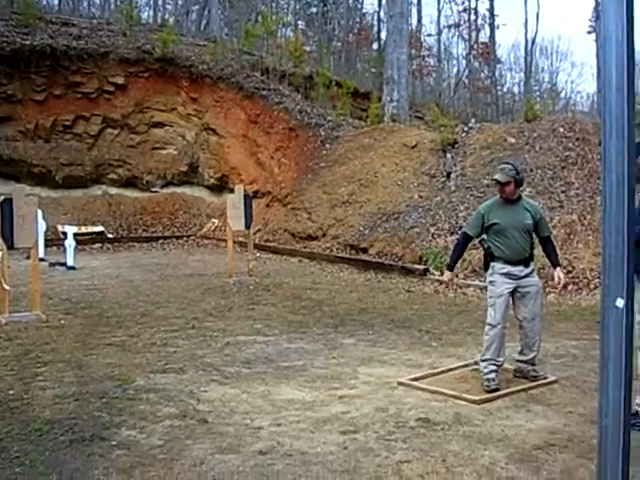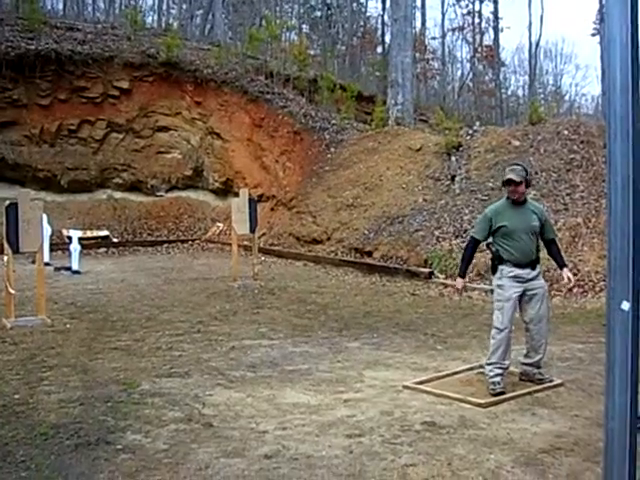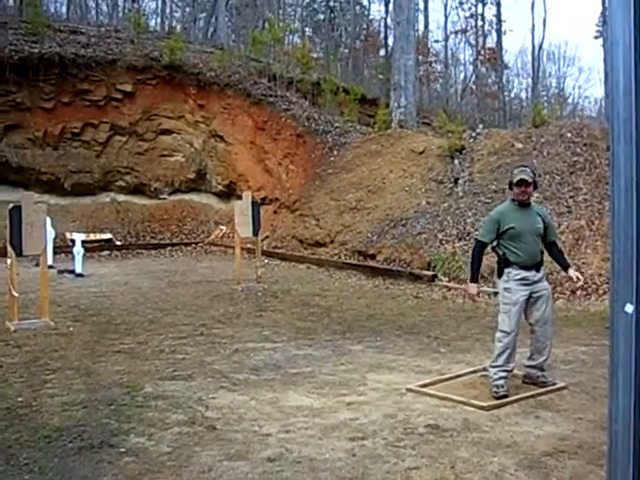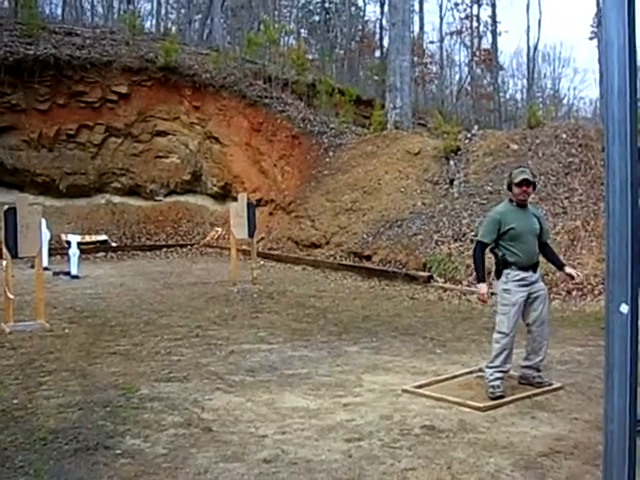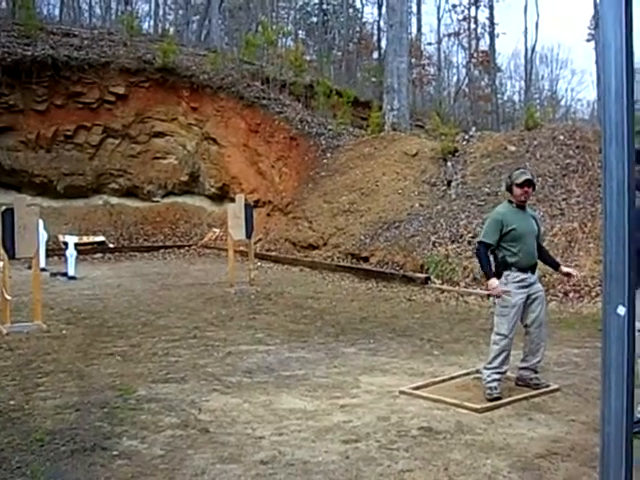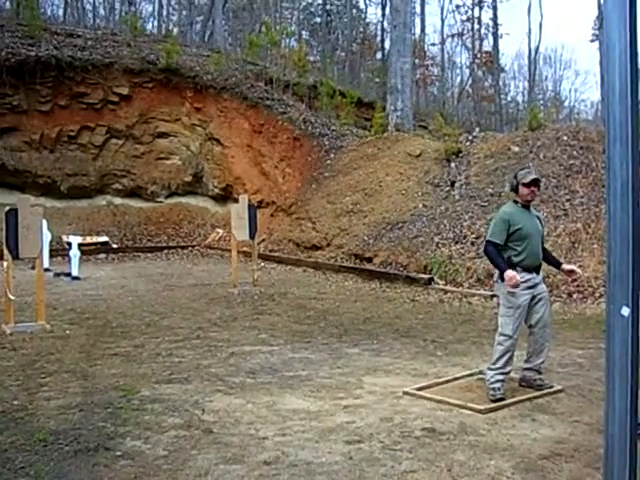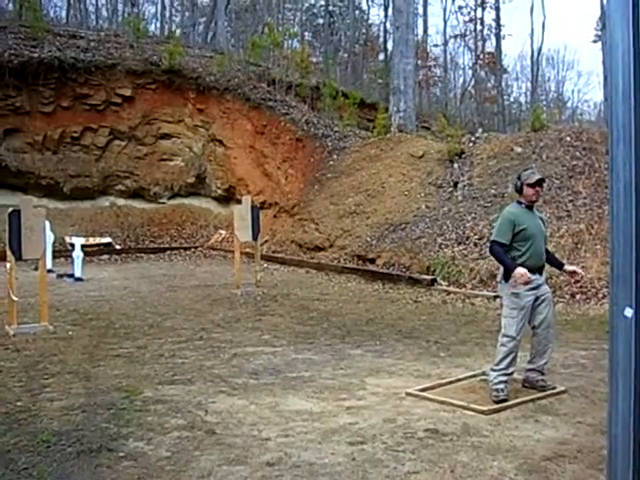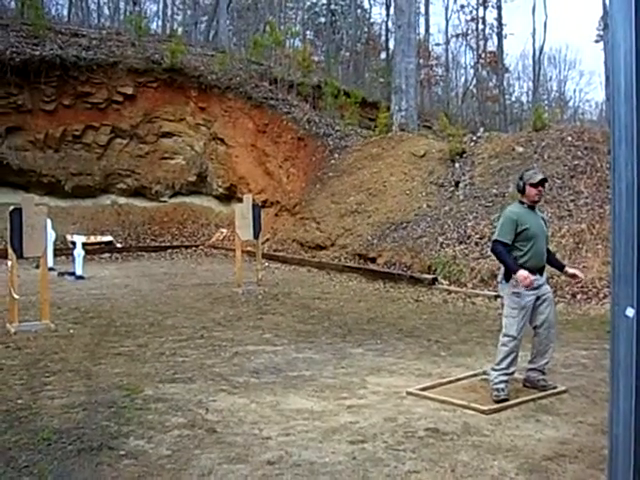
dt=0.1s
person 1, frame 1
left shoulder: (532, 208)
right shoulder: (487, 209)
left elbow: (545, 239)
right elbow: (465, 238)
left wrist: (556, 266)
right wrist: (450, 268)
left hip: (527, 271)
right hip: (499, 272)
left knee: (531, 321)
right knee: (495, 322)
left ankle: (525, 365)
right ankle: (489, 371)
person 1, frame 2
left shoulder: (537, 211)
right shoulder: (494, 212)
left elbow: (550, 241)
right elbow: (473, 243)
left wrist: (563, 267)
right wrist: (461, 275)
left hip: (533, 274)
right hip: (507, 275)
left knee: (538, 323)
right knee: (502, 326)
left ankle: (531, 368)
right ankle: (495, 374)
person 1, frame 3
left shoulder: (541, 213)
right shoulder: (499, 213)
left elbow: (550, 244)
right elbow: (479, 246)
left wrist: (568, 268)
right wrist: (473, 280)
left hip: (538, 276)
right hip: (513, 277)
left knee: (542, 326)
right knee: (508, 329)
left ankle: (534, 371)
right ankle: (498, 378)
person 1, frame 4
left shoulder: (535, 214)
right shoulder: (499, 214)
left elbow: (543, 245)
right elbow: (480, 247)
left wrist: (563, 267)
right wrist: (480, 281)
left hip: (534, 277)
right hip: (511, 278)
left knee: (539, 326)
right knee: (505, 330)
left ankle: (529, 371)
right ankle: (494, 378)
person 1, frame 5
left shoulder: (532, 216)
right shoulder: (499, 215)
right elbow: (482, 248)
left wrist: (559, 267)
right wrist: (491, 277)
left hip: (532, 279)
right hip: (510, 280)
left knee: (537, 328)
right knee: (504, 332)
left ankle: (527, 373)
right ankle: (492, 379)
person 1, frame 6
left shoulder: (535, 216)
right shoulder: (506, 214)
right elbow: (490, 248)
left wrist: (561, 266)
right wrist: (505, 271)
left hip: (537, 279)
right hip: (516, 280)
left knee: (541, 328)
right knee: (508, 332)
left ankle: (530, 373)
right ankle: (495, 380)
person 1, frame 7
left shoulder: (538, 217)
right shoulder: (510, 214)
right elbow: (495, 247)
left wrist: (563, 267)
right wrist: (514, 269)
left hip: (539, 280)
right hip: (517, 282)
left knee: (544, 329)
right knee: (511, 333)
left ankle: (533, 375)
right ankle: (498, 381)
person 1, frame 8
left shoulder: (539, 217)
right shoulder: (512, 214)
right elbow: (497, 247)
left wrist: (564, 269)
right wrist: (517, 270)
left hip: (540, 280)
right hip: (519, 282)
left knee: (546, 329)
right knee: (512, 333)
left ankle: (534, 374)
right ankle: (499, 381)
